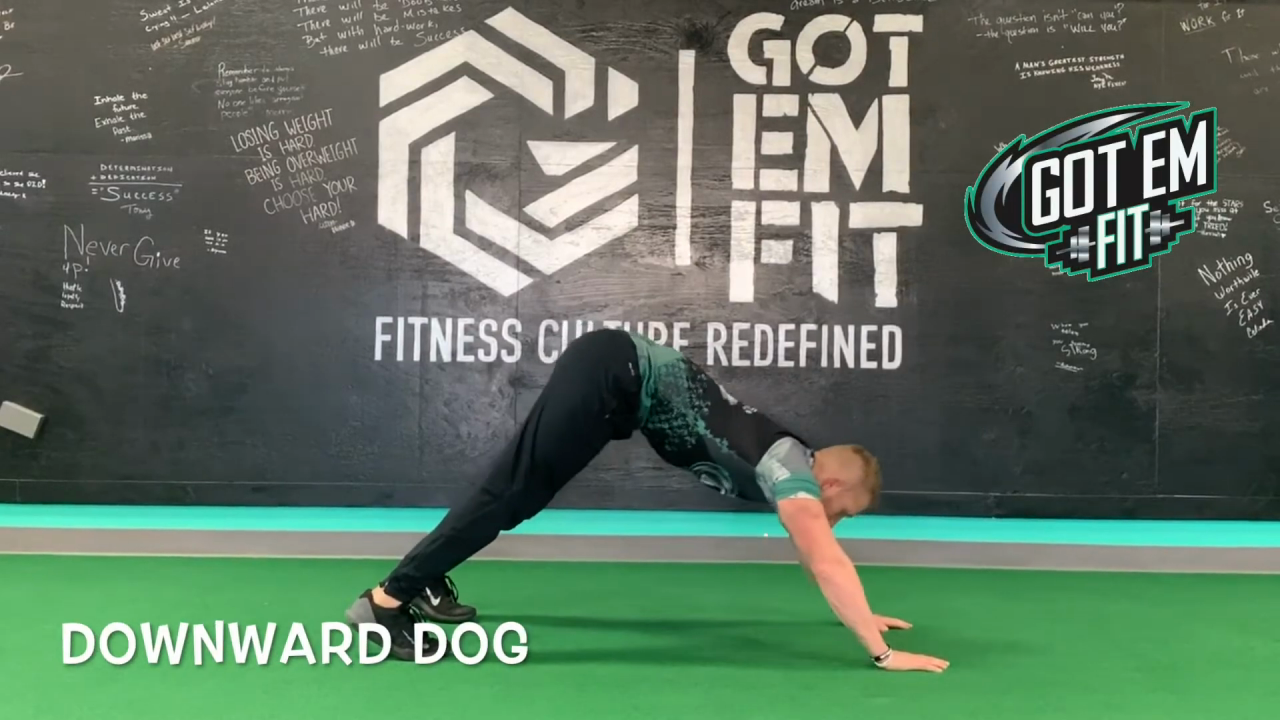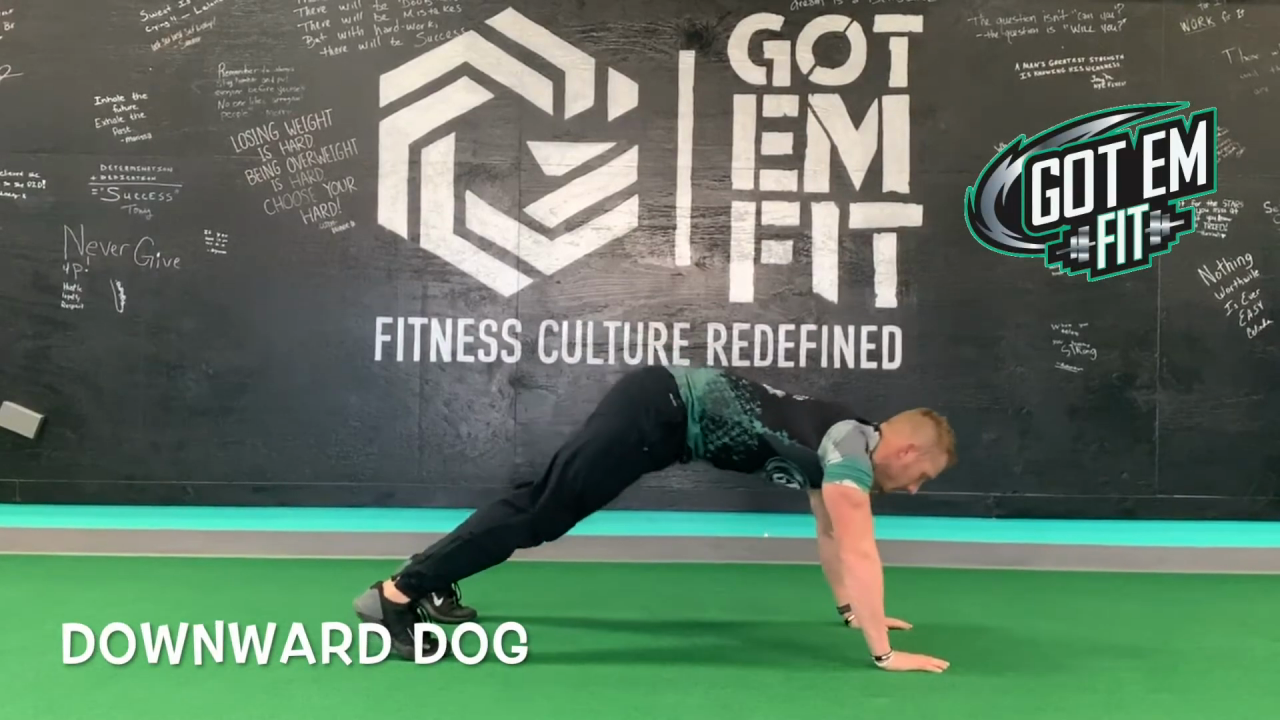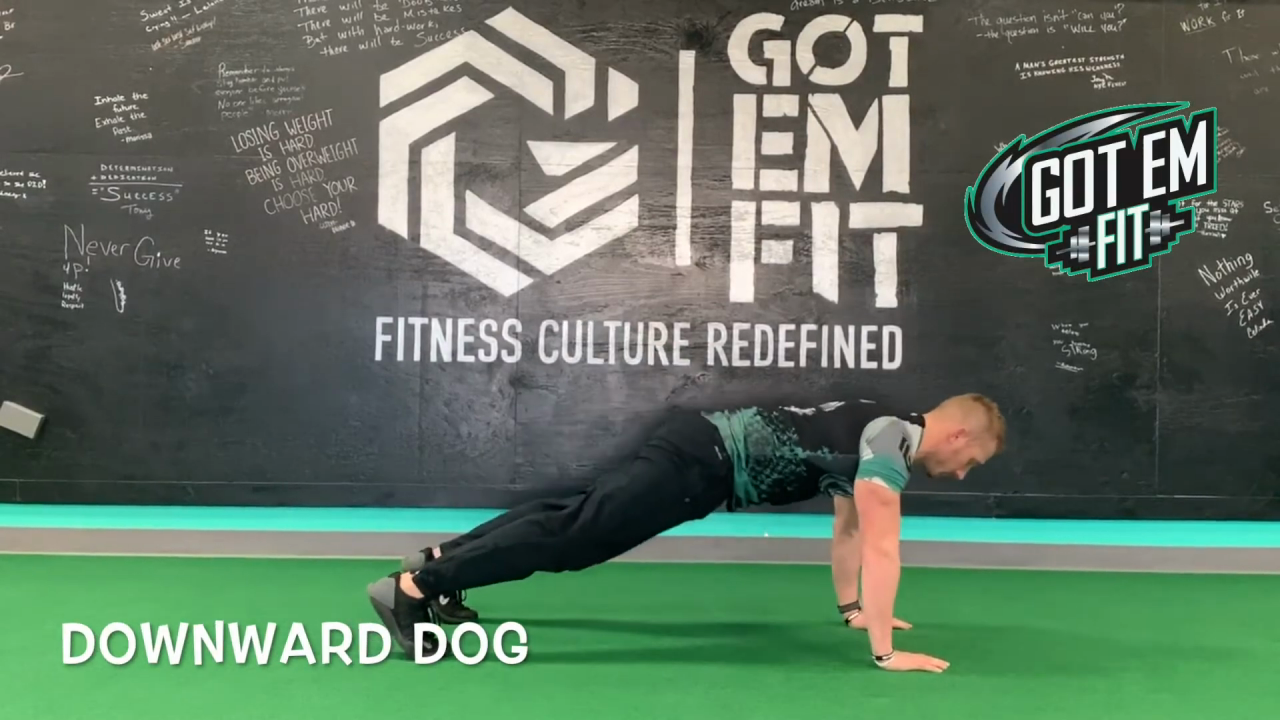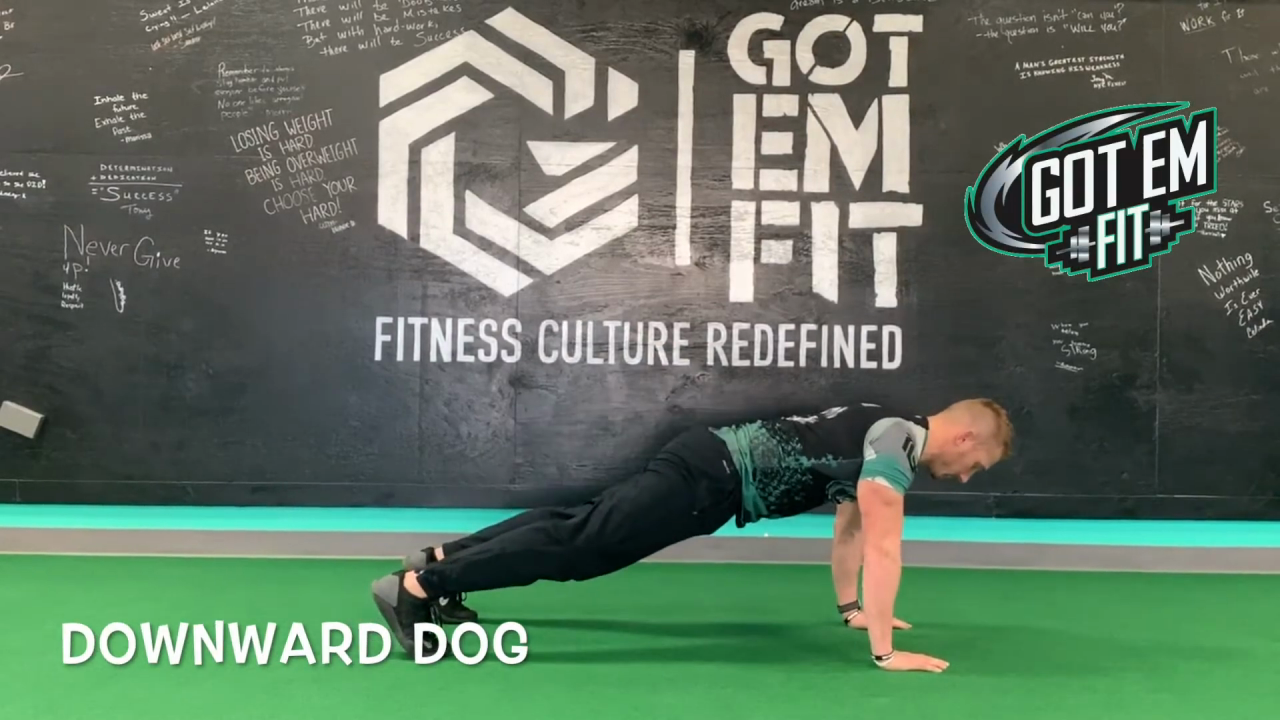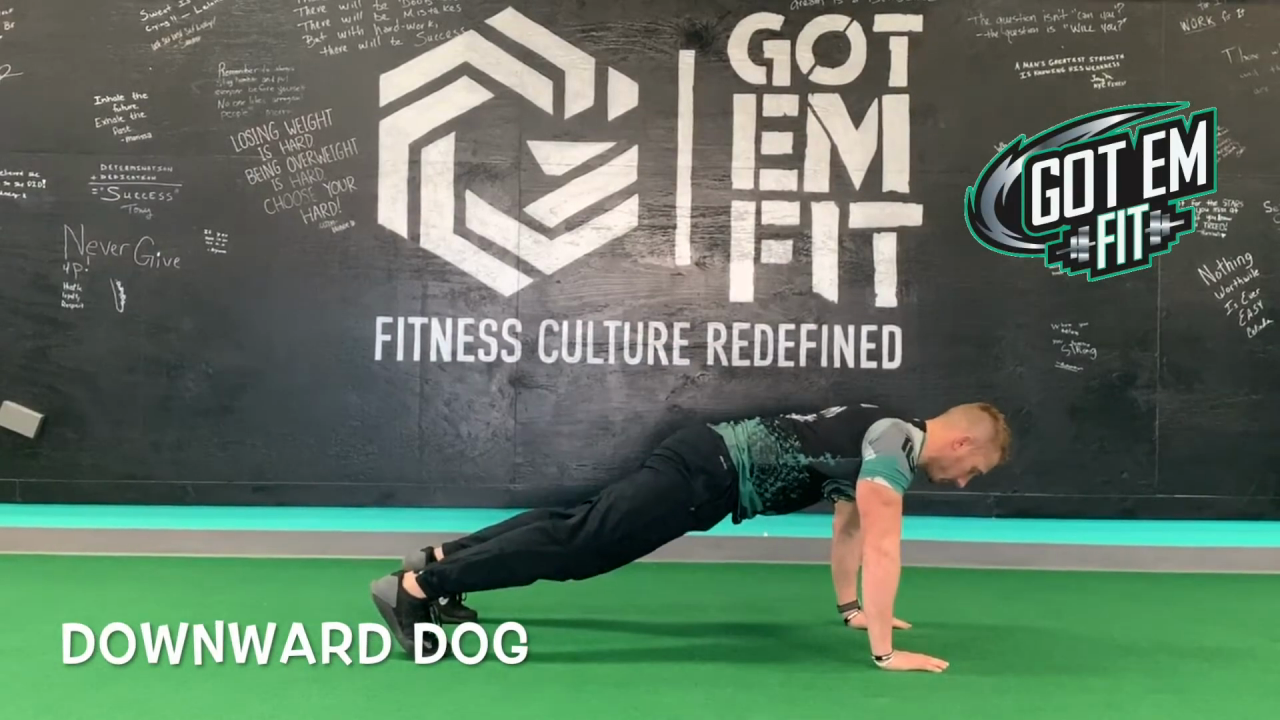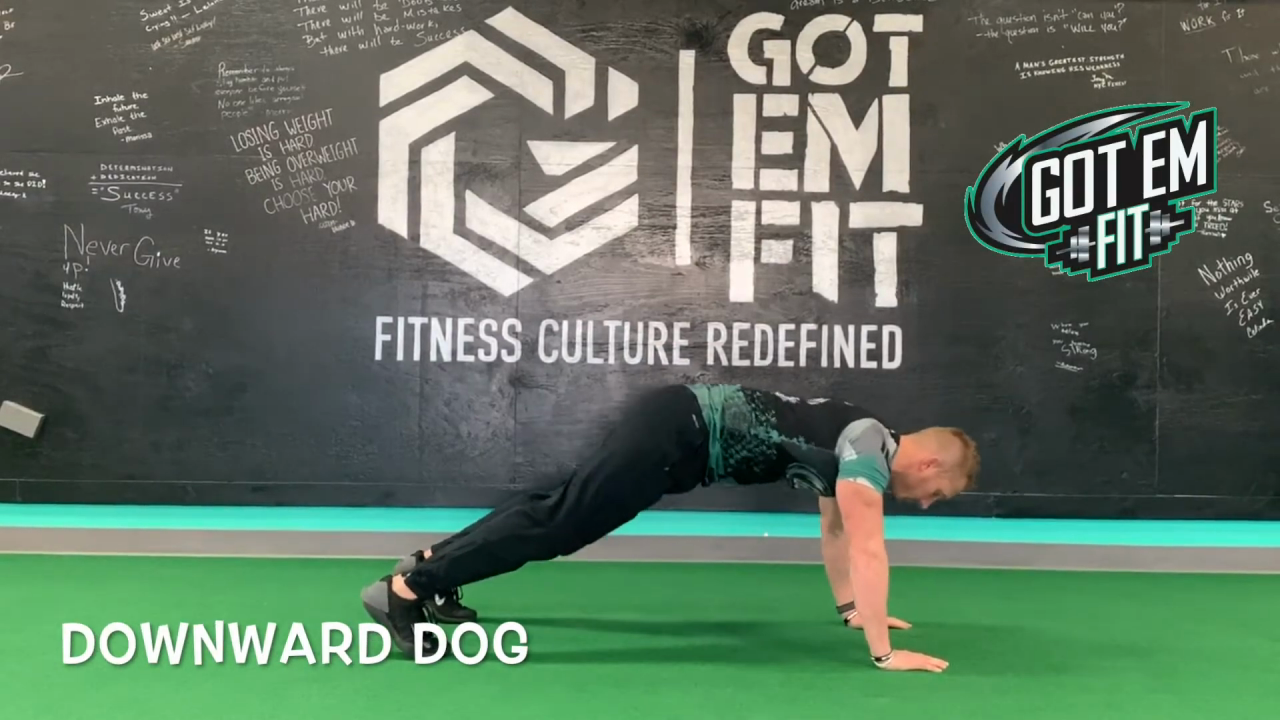
dt=0.4s
person 1, frame 1
left shoulder: (790, 459)
right shoulder: (786, 465)
left elbow: (813, 552)
right elbow: (828, 560)
left wrist: (854, 612)
right wrist: (882, 652)
left hip: (618, 371)
right hip: (612, 371)
left knee: (519, 484)
right knee: (514, 491)
left ankle: (425, 583)
right ankle: (385, 600)
person 1, frame 2
left shoulder: (838, 439)
right shoulder: (852, 445)
left elbow: (830, 531)
right elbow: (860, 551)
left wrist: (850, 608)
right wrist: (884, 651)
left hip: (664, 406)
right hip: (660, 410)
left knee: (548, 499)
right knee: (542, 510)
left ankle: (429, 576)
right ankle: (395, 595)
person 1, frame 3
left shoulder: (879, 433)
right shoulder: (892, 442)
left elbow: (847, 526)
right elbow: (881, 548)
left wrist: (851, 606)
right wrist: (886, 653)
left hip: (702, 448)
right hip: (700, 461)
left knee: (577, 517)
right knee: (571, 536)
left ankle: (439, 560)
right ankle: (409, 588)
person 1, frame 4
left shoulder: (885, 435)
right shoulder: (896, 445)
left elbow: (850, 526)
right elbow: (883, 550)
left wrist: (850, 607)
right wrist: (885, 651)
left hip: (711, 463)
right hip: (707, 478)
left knee: (582, 526)
right knee: (577, 547)
left ankle: (441, 560)
right ankle: (414, 587)
person 1, frame 5
left shoulder: (880, 438)
right shoulder: (895, 445)
left elbow: (847, 526)
right elbow: (882, 549)
left wrist: (851, 606)
right wrist: (885, 651)
left hip: (706, 461)
right hip: (702, 473)
left knee: (582, 525)
right knee: (575, 545)
left ankle: (440, 560)
right ankle: (412, 587)
person 1, frame 6
left shoulder: (856, 446)
right shoulder: (870, 449)
left elbow: (835, 528)
right elbow: (868, 552)
left wrist: (850, 607)
right wrist: (884, 652)
left hip: (678, 424)
right hip: (675, 431)
left knee: (562, 509)
right knee: (558, 522)
left ankle: (430, 563)
right ankle: (403, 590)
